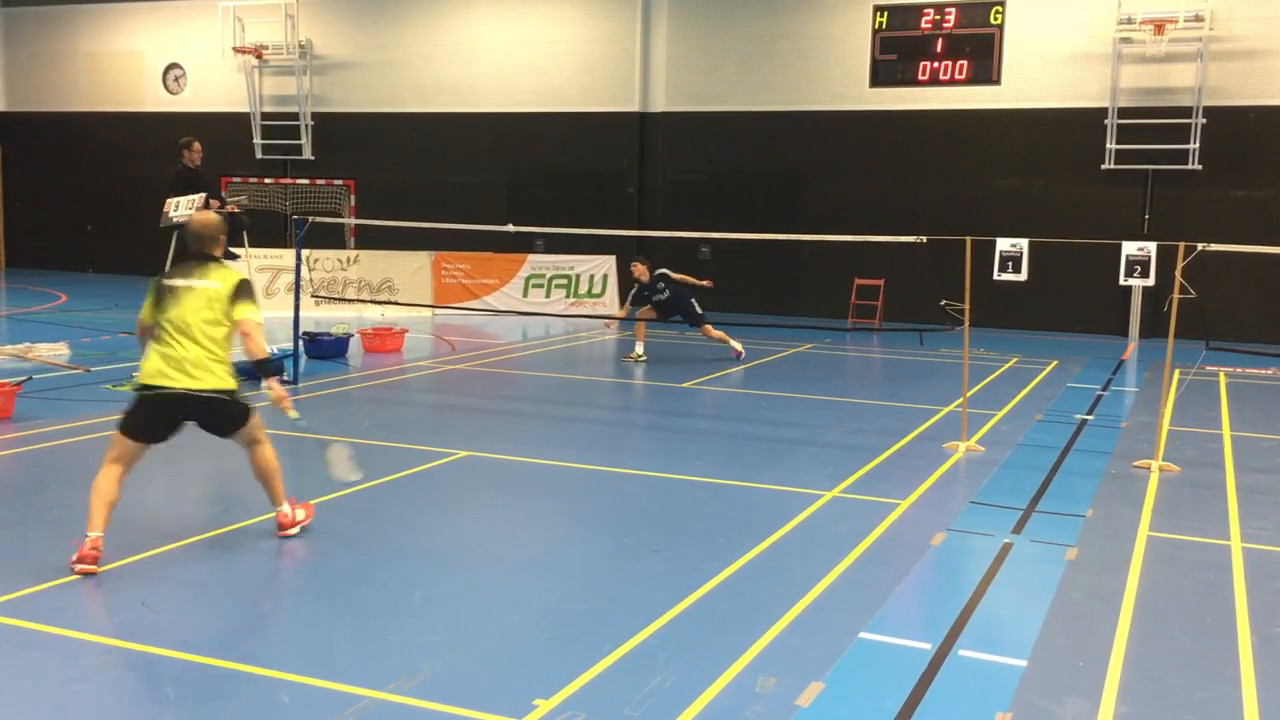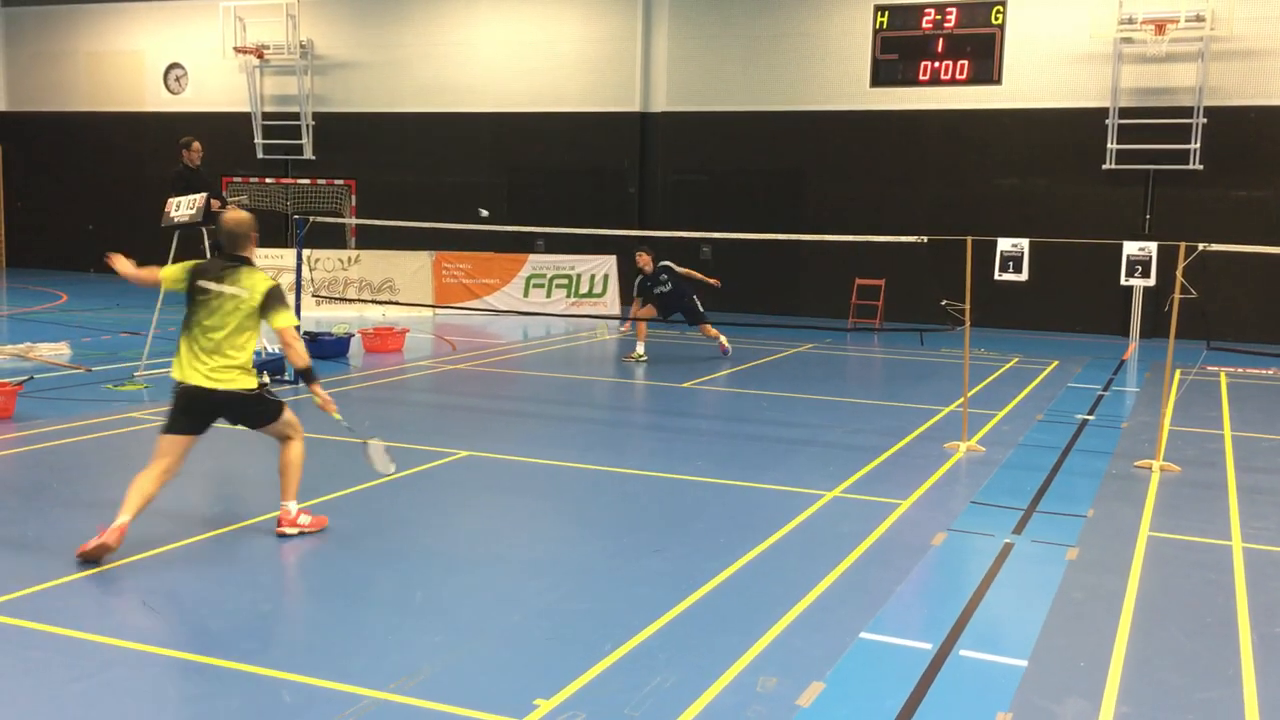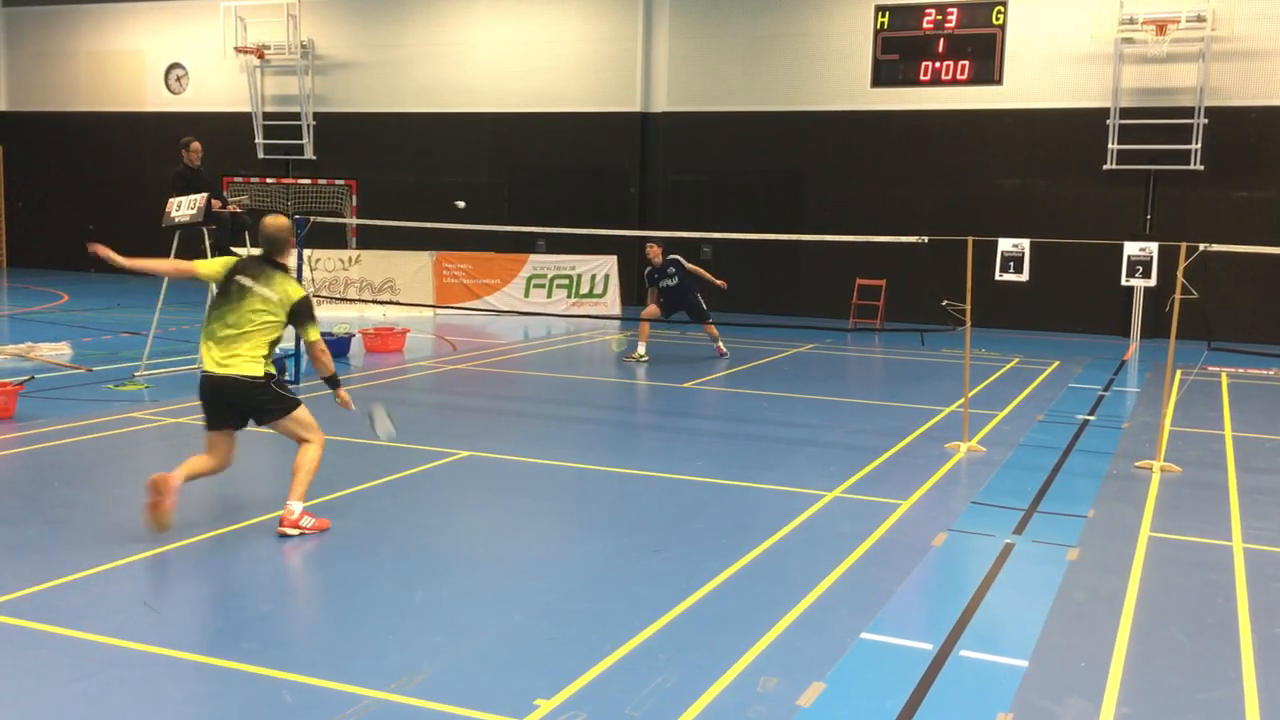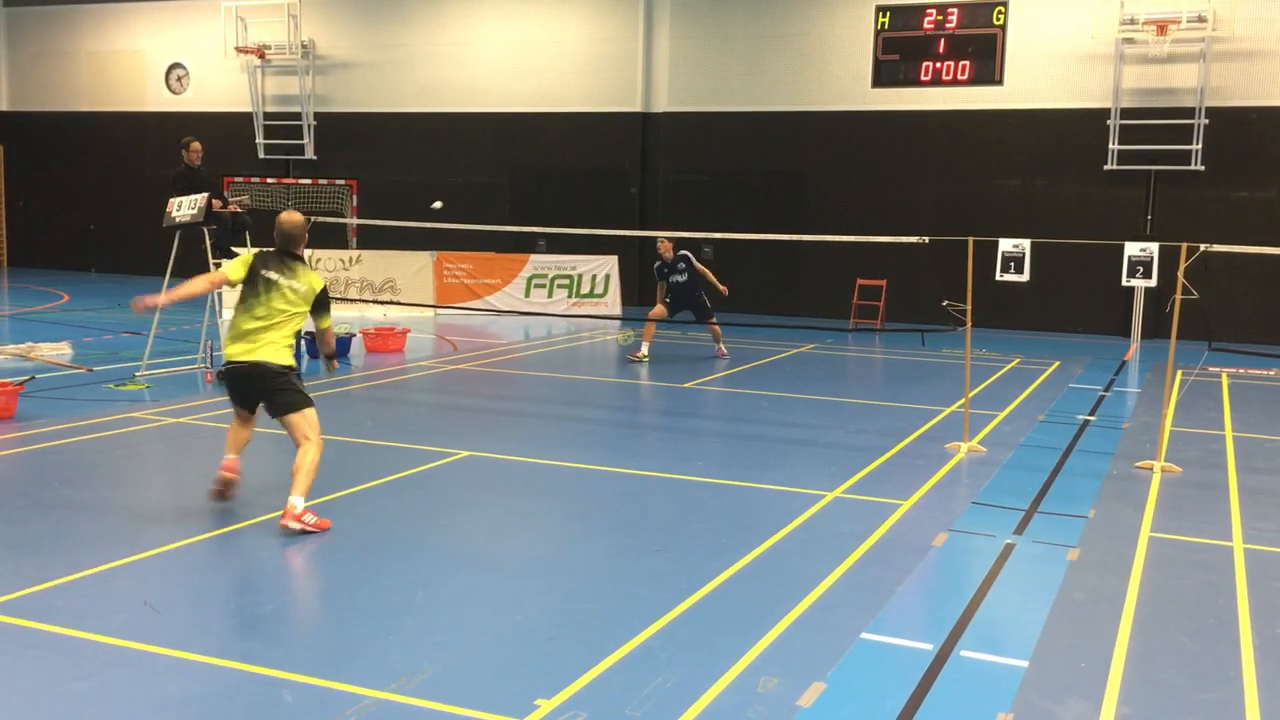
dt=0.1s
person 1, frame 1
left shoulder: (164, 279)
right shoulder: (234, 281)
left elbow: (143, 330)
right elbow: (249, 330)
right wrist: (270, 378)
left hip: (157, 387)
right hip: (210, 390)
left knee: (114, 465)
right knee: (257, 441)
left ankle: (92, 545)
right ankle: (285, 514)
person 1, frame 2
left shoulder: (197, 271)
right shoulder: (266, 287)
left elbow: (146, 277)
right elbow: (289, 338)
left wrist: (125, 268)
right wrist: (314, 385)
left hip: (191, 388)
right hip: (240, 390)
left knee: (159, 468)
right knee: (293, 435)
left ankle: (115, 530)
right ankle: (290, 515)
person 1, frame 3
left shoulder: (235, 267)
right shoulder: (295, 294)
left elbow: (181, 268)
right elbow: (317, 349)
left wrist: (121, 261)
right wrist: (336, 388)
left hip: (213, 378)
right hip: (251, 378)
left knee: (217, 459)
right knee: (312, 439)
left ankle: (170, 480)
right ankle: (293, 514)
person 1, frame 4
left shoulder: (254, 261)
right shoulder: (315, 284)
left elbow: (210, 281)
right elbow: (326, 334)
left wrist: (163, 298)
right wrist: (331, 358)
left hip: (238, 364)
right hip: (277, 369)
left knee: (243, 418)
right knee: (311, 440)
left ankle: (229, 465)
right ankle: (296, 509)
